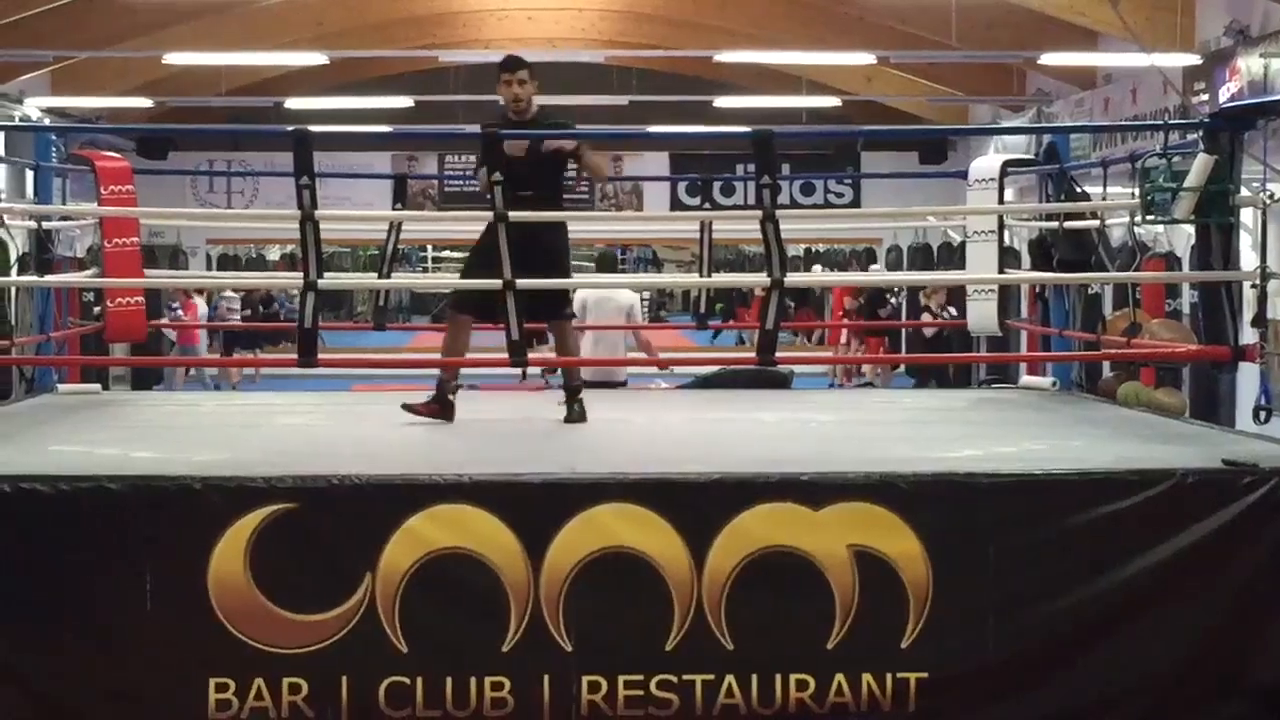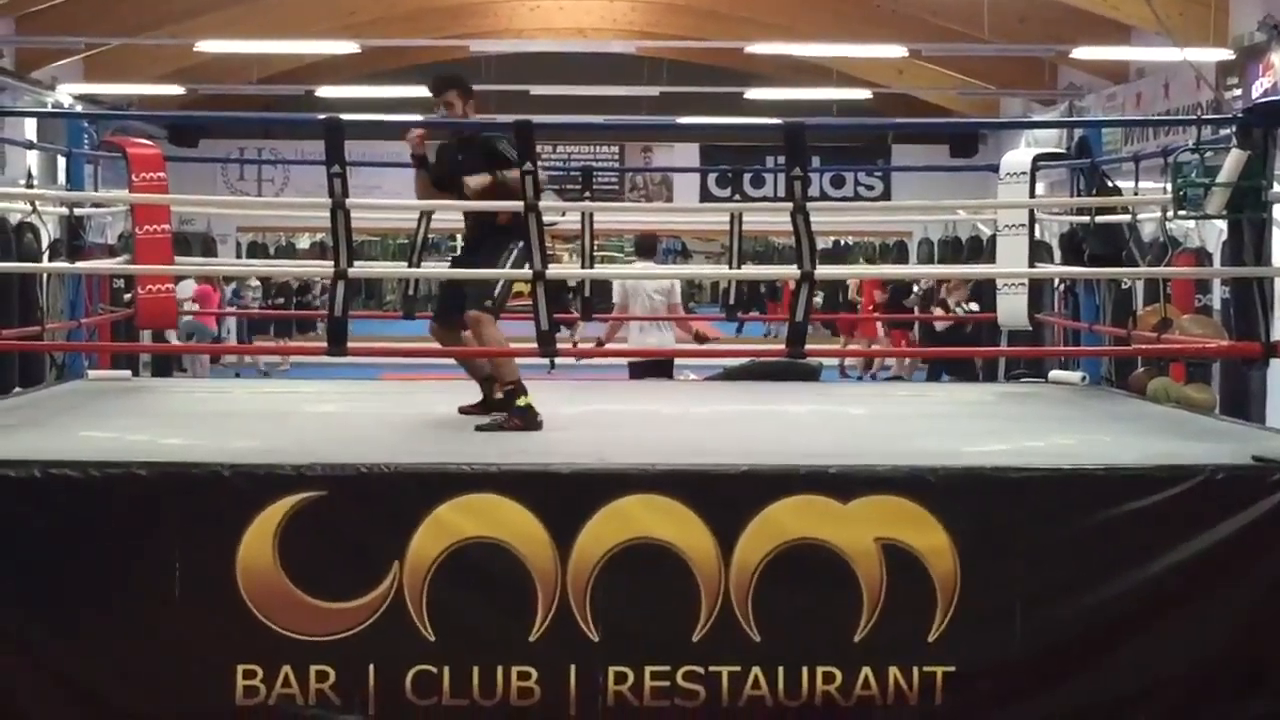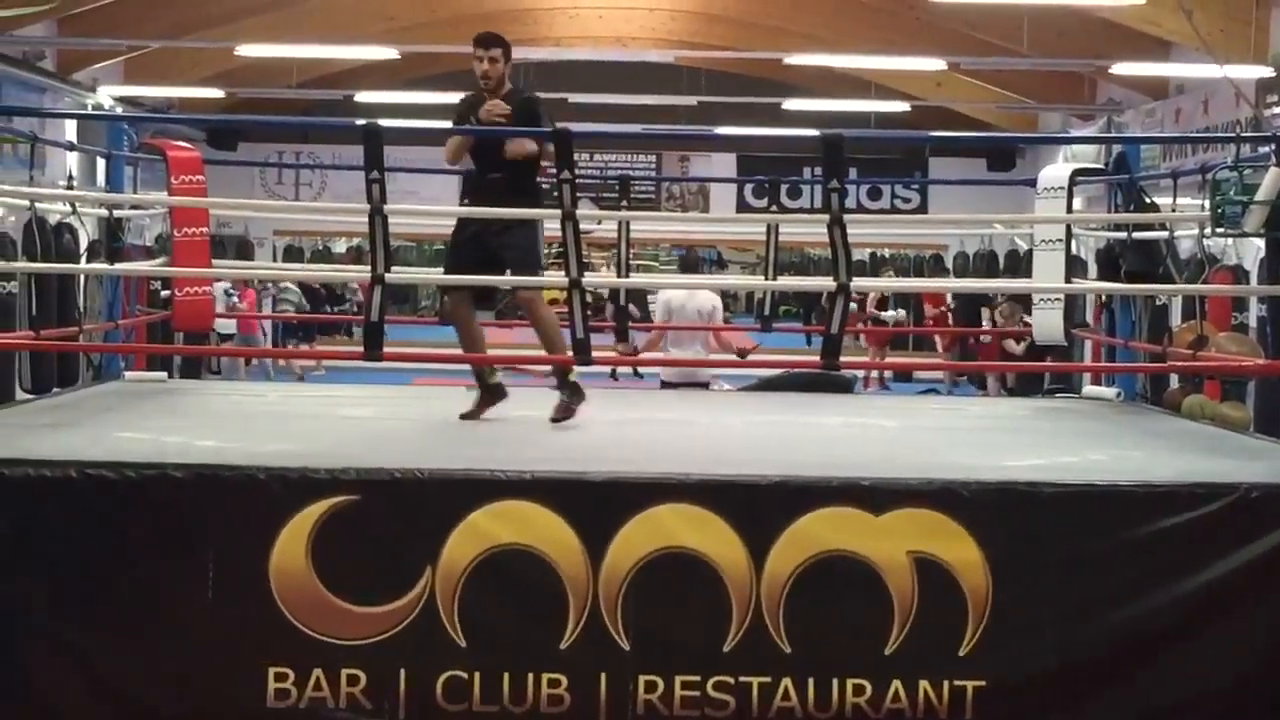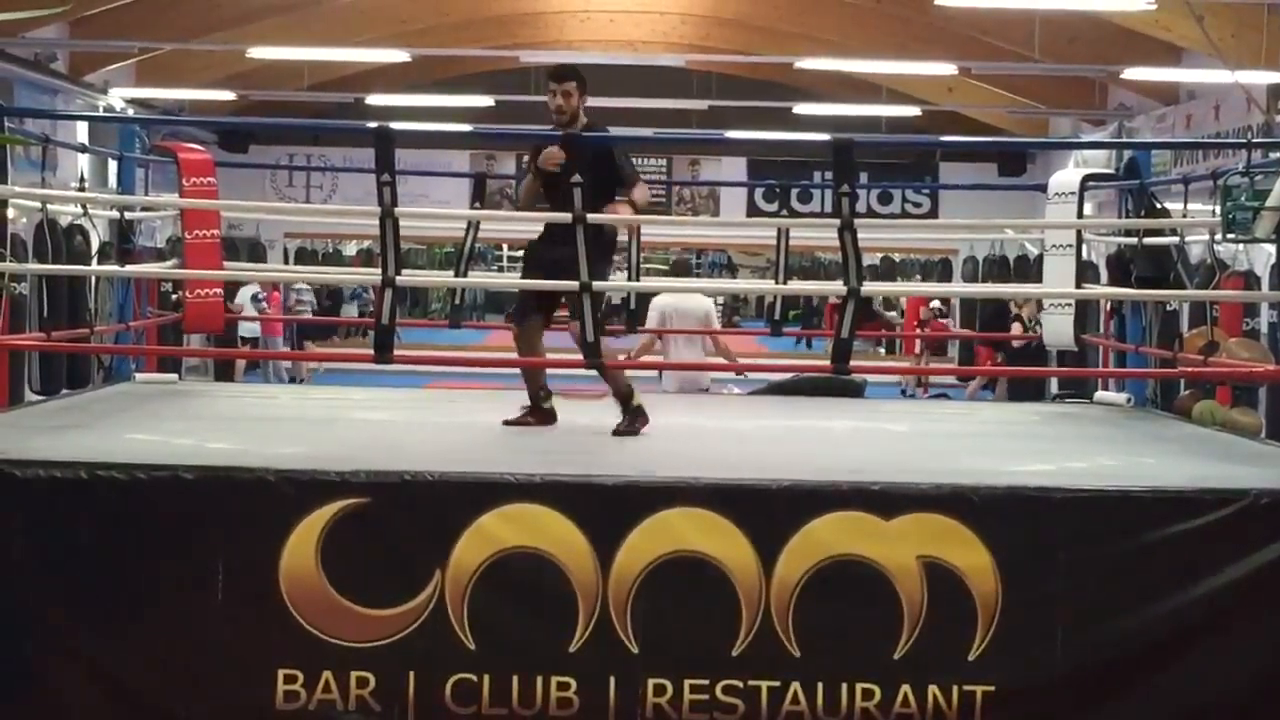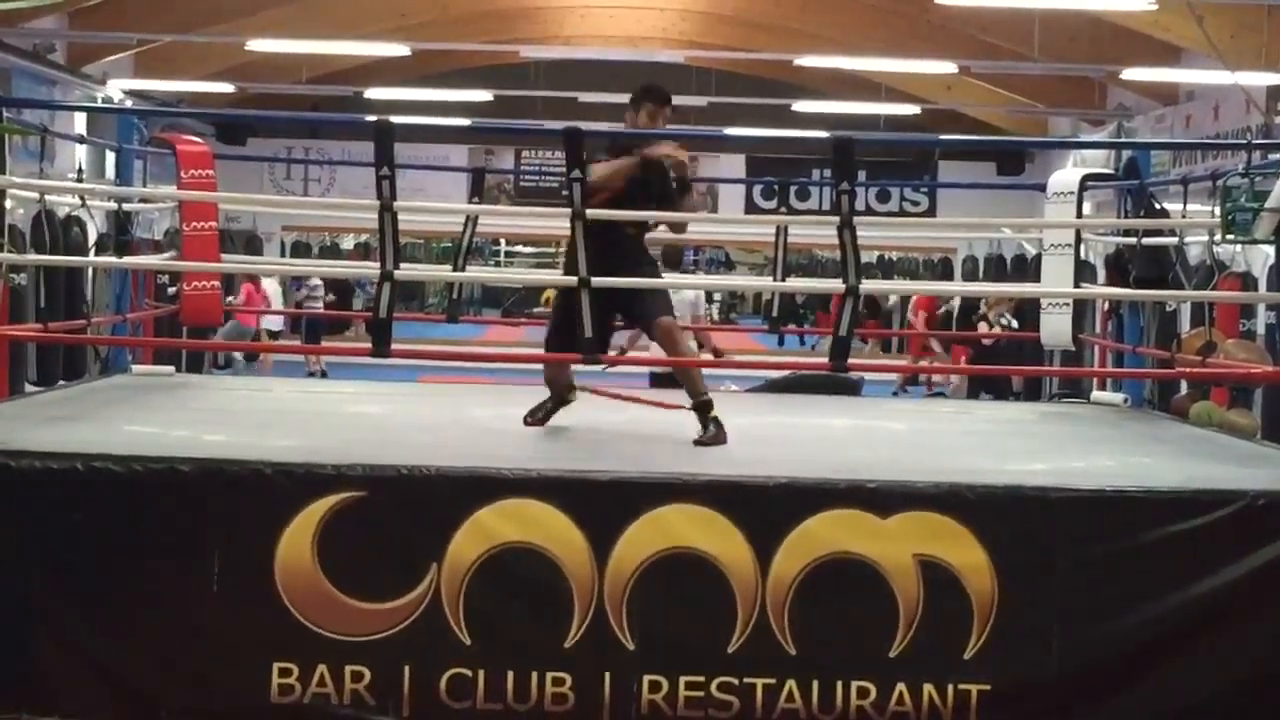
dt=1s
person 1, frame 1
left shoulder: (556, 126)
right shoulder: (494, 129)
left elbow: (601, 173)
right elbow: (482, 183)
left wrist: (575, 147)
right wrist: (502, 154)
left hip: (546, 232)
right hip: (502, 229)
left knee: (559, 320)
right knee: (458, 311)
left ankle: (574, 397)
right ankle: (443, 398)
person 1, frame 2
left shoulder: (490, 139)
right shoulder: (448, 150)
right elbow: (428, 199)
left wrist: (491, 180)
right wrist: (418, 159)
left hip: (507, 240)
right hip: (476, 243)
left knee: (477, 316)
right knee: (442, 329)
left ankle: (521, 406)
right ankle: (495, 392)
person 1, frame 3
left shoulder: (528, 105)
right shoulder: (469, 106)
right elbow: (451, 157)
left wrist: (535, 147)
right wrist: (477, 121)
left hip: (519, 211)
right hip: (477, 210)
left knee: (528, 296)
right knee: (457, 300)
left ankle: (568, 385)
right ankle: (488, 384)
person 1, frame 4
left shoulder: (603, 141)
right shoulder: (544, 145)
left elbow: (640, 188)
right elbow: (525, 202)
left wrist: (627, 205)
right wrist: (538, 170)
left hip: (591, 246)
right hip: (551, 245)
left knee: (581, 330)
right knee: (525, 328)
left ankle: (631, 406)
right ankle: (541, 405)
person 1, frame 5
left shoulder: (661, 165)
right shoulder: (608, 147)
left elbow: (678, 227)
right elbow: (594, 181)
left wrist: (683, 182)
right wrist: (642, 158)
left hip: (633, 260)
right hip: (590, 262)
left knee: (666, 327)
right knee: (559, 358)
left ankle: (708, 416)
right ankle: (560, 396)
